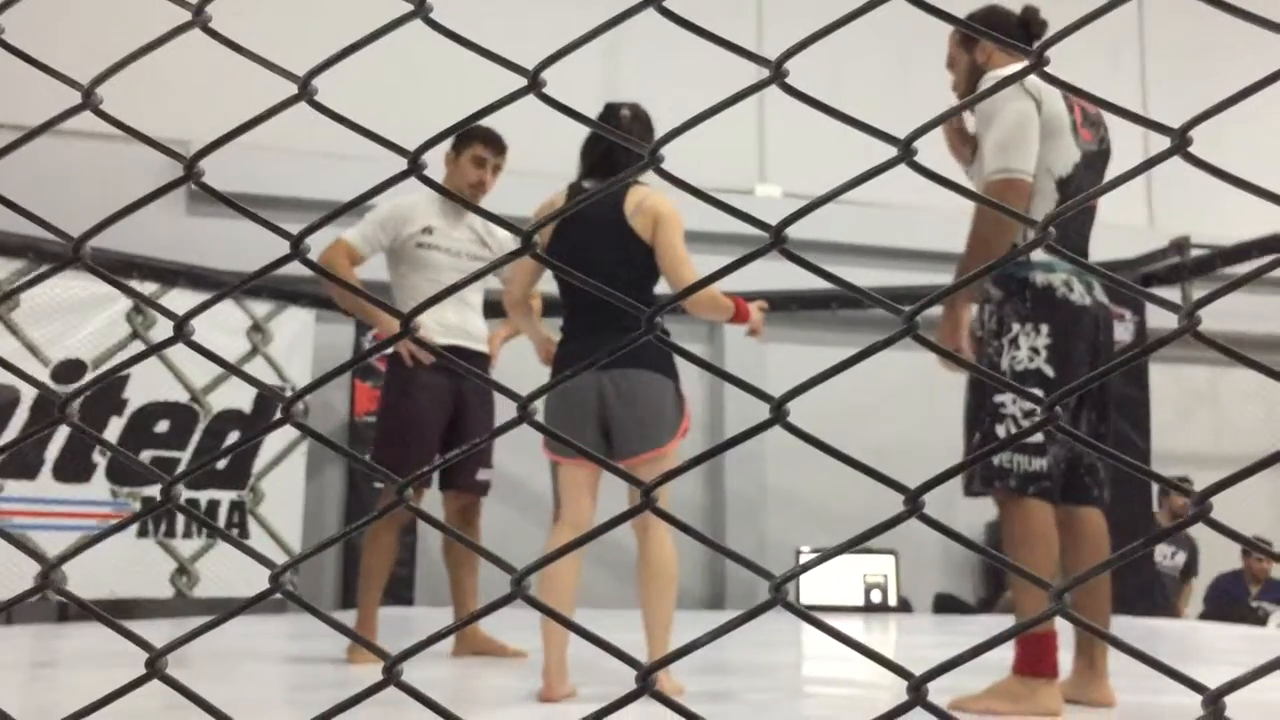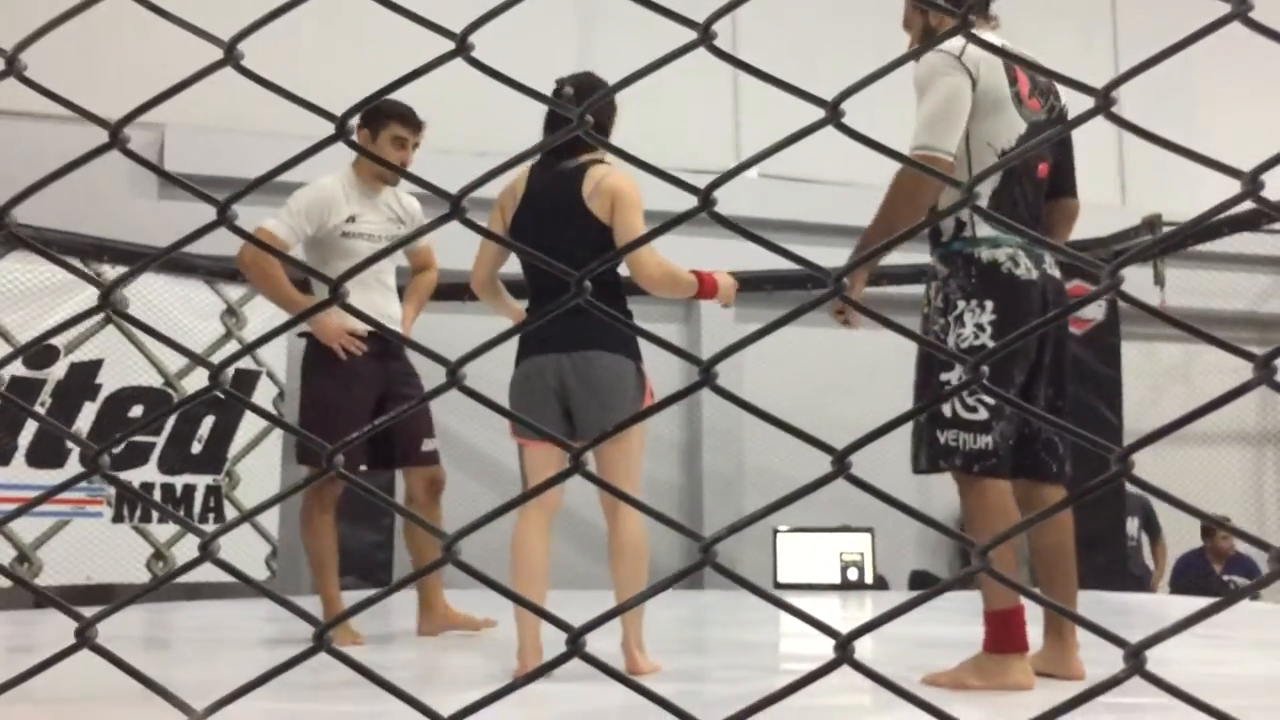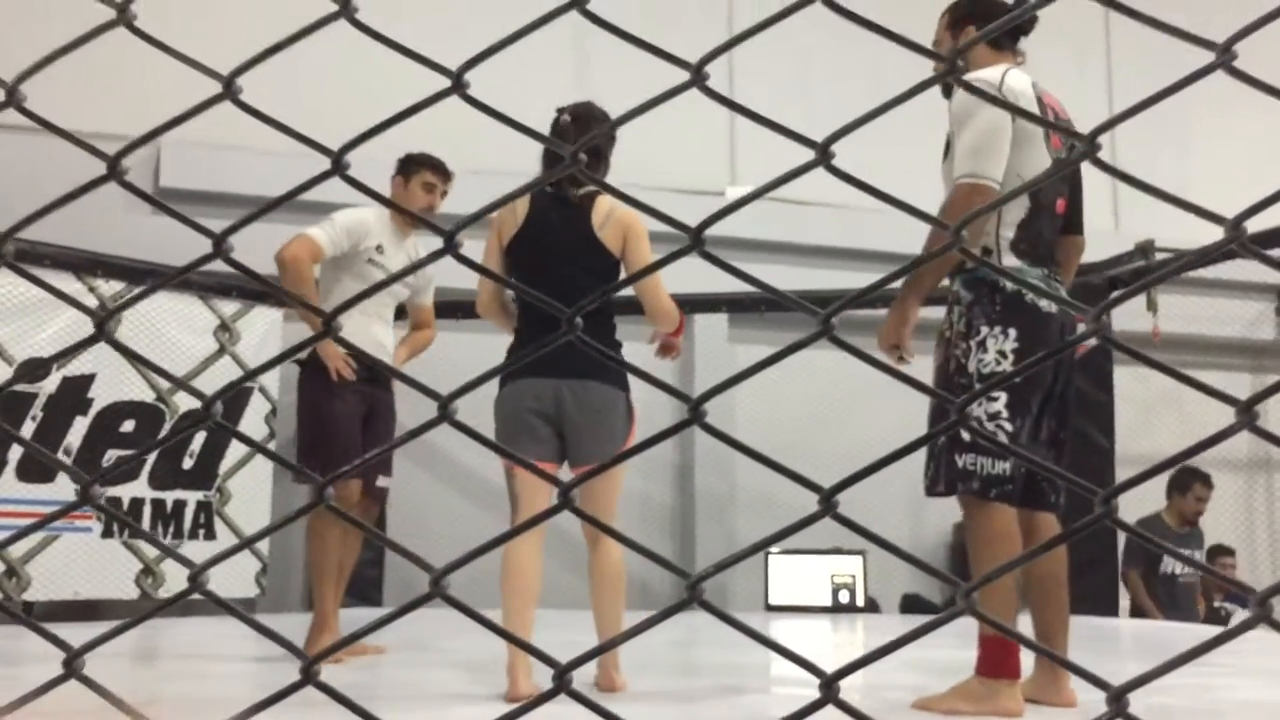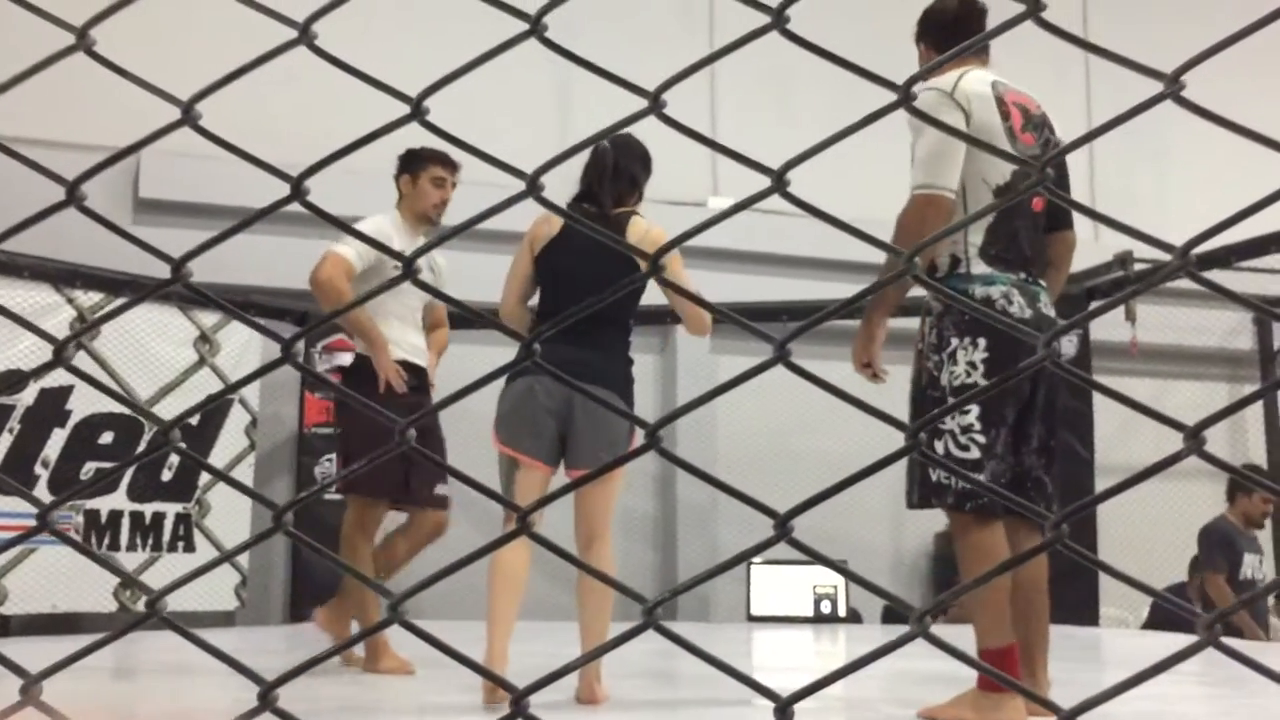
dt=1s
person 1, frame 1
left shoulder: (1008, 89)
right shoulder: (1081, 110)
left elbow: (1008, 200)
left wrist: (957, 299)
right wrist: (974, 160)
left hip: (1030, 302)
right hip: (1081, 302)
left knee: (1021, 484)
right knee: (1077, 490)
person 1, frame 2
left shoulder: (950, 57)
right shoulder: (1036, 79)
left elbow: (926, 173)
right elbow: (1063, 204)
left wrist: (859, 265)
left hip: (978, 278)
right hip: (1037, 282)
left knee: (977, 461)
right knee: (1036, 465)
left ankle: (1004, 652)
right ankle: (1061, 645)
person 1, frame 3
left shoulder: (983, 86)
right shoulder: (1052, 110)
left elbow: (971, 201)
left wrist: (908, 299)
left hip: (996, 305)
right hip: (1047, 311)
left knee: (982, 487)
right knee: (1034, 495)
person 1, frame 4
left shoulder: (942, 93)
right shoulder: (1036, 112)
left elbow: (930, 208)
right elbow: (1062, 240)
left wrist: (875, 316)
left hip: (973, 312)
right hip: (1030, 317)
left knee: (970, 503)
right knee: (1018, 505)
person 2, frame 1
left shoulder: (554, 207)
right shoulder: (653, 203)
left elbow: (515, 299)
right elbow: (692, 296)
left wrist: (541, 339)
right wrist: (744, 313)
left hip: (574, 375)
right hip: (643, 373)
left knee: (571, 523)
right knee: (654, 523)
left ankle: (555, 671)
right ankle: (661, 669)
person 2, frame 2
left shoulder: (518, 186)
right shoulder: (612, 181)
left elbow: (481, 281)
right elbow: (649, 274)
right wrist: (712, 285)
left hip: (537, 356)
right hip: (605, 354)
left knee: (537, 505)
right knee: (622, 503)
left ankle: (529, 651)
right ankle: (634, 648)
person 2, frame 3
left shoulder: (514, 210)
right shoulder: (620, 215)
left elbow: (487, 303)
right elbow: (659, 310)
right wrist: (675, 330)
left hip: (527, 381)
right hip: (596, 381)
left knee: (526, 524)
right knee: (602, 529)
left ankle: (518, 670)
right ankle: (609, 666)
person 2, frame 4
left shoulder: (545, 224)
right shoulder: (649, 236)
left elbow: (509, 310)
right elbow: (700, 323)
right wrist: (684, 293)
left hip: (534, 382)
right hip: (604, 389)
left knee: (518, 523)
right knee: (594, 538)
left ankle: (495, 661)
right ankle: (591, 677)
person 3, frame 1
left shoulder: (495, 235)
right shoulder: (405, 212)
right elbow: (331, 263)
left wrist: (501, 336)
right wrist: (386, 323)
left hip: (474, 369)
right hip: (420, 363)
left knee: (465, 503)
right knee: (399, 500)
left ankle: (468, 630)
right ankle: (365, 633)
person 3, frame 2
left shoulder: (407, 206)
right shoulder: (321, 197)
left elbow: (426, 269)
right elbow: (253, 257)
left wrist: (405, 316)
right wrist: (313, 316)
left hip: (392, 353)
right hip: (339, 353)
left knee: (425, 477)
right knee: (326, 483)
left ankle: (433, 605)
right ankle: (333, 614)
person 3, frame 3
left shoulder: (419, 261)
right shoulder: (357, 223)
left elbow: (424, 326)
right elbow: (291, 257)
left wrist: (399, 354)
right wrist: (323, 333)
left hip: (378, 380)
right hip: (334, 371)
left knee: (366, 504)
right knee: (342, 493)
left ankle: (329, 629)
right ankle: (323, 628)
person 3, frame 4
left shoulder: (434, 260)
right shoulder: (377, 232)
right elbow: (325, 278)
left wrist: (430, 363)
right wrist: (377, 344)
left hip: (416, 390)
right hip: (375, 384)
left knee: (431, 518)
right knee: (365, 511)
left ankle: (342, 610)
right ankle: (376, 644)
